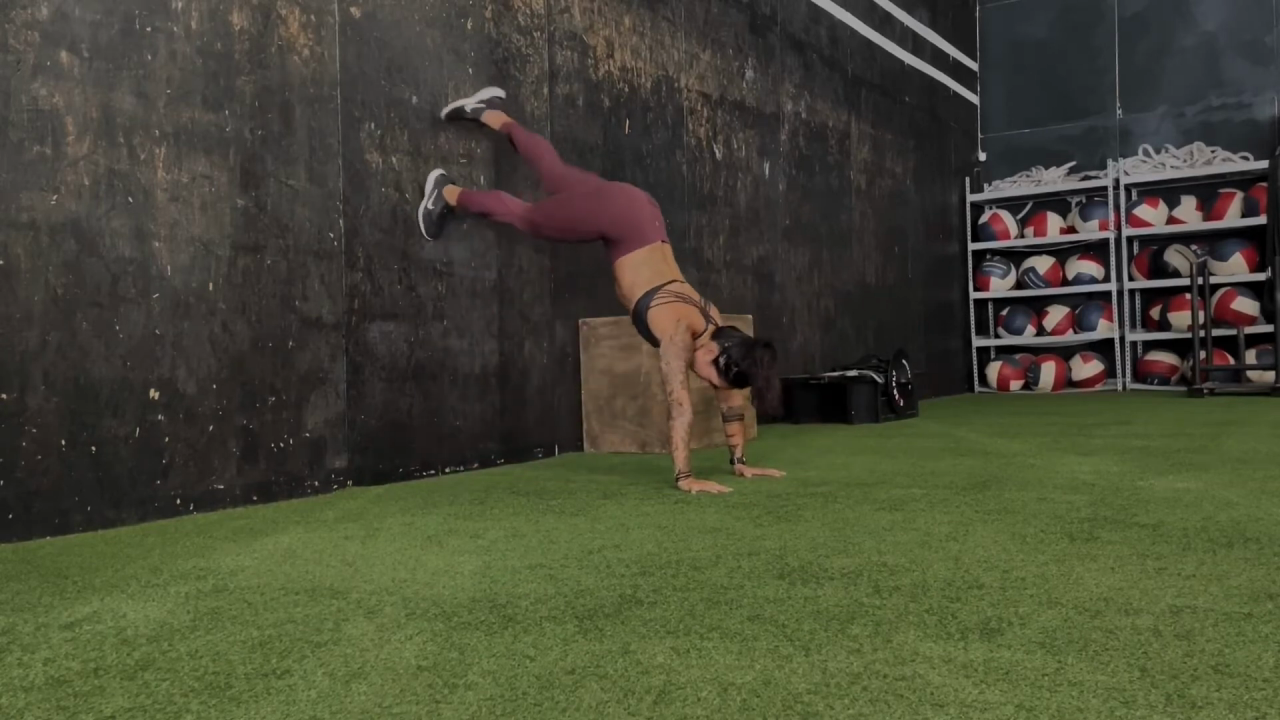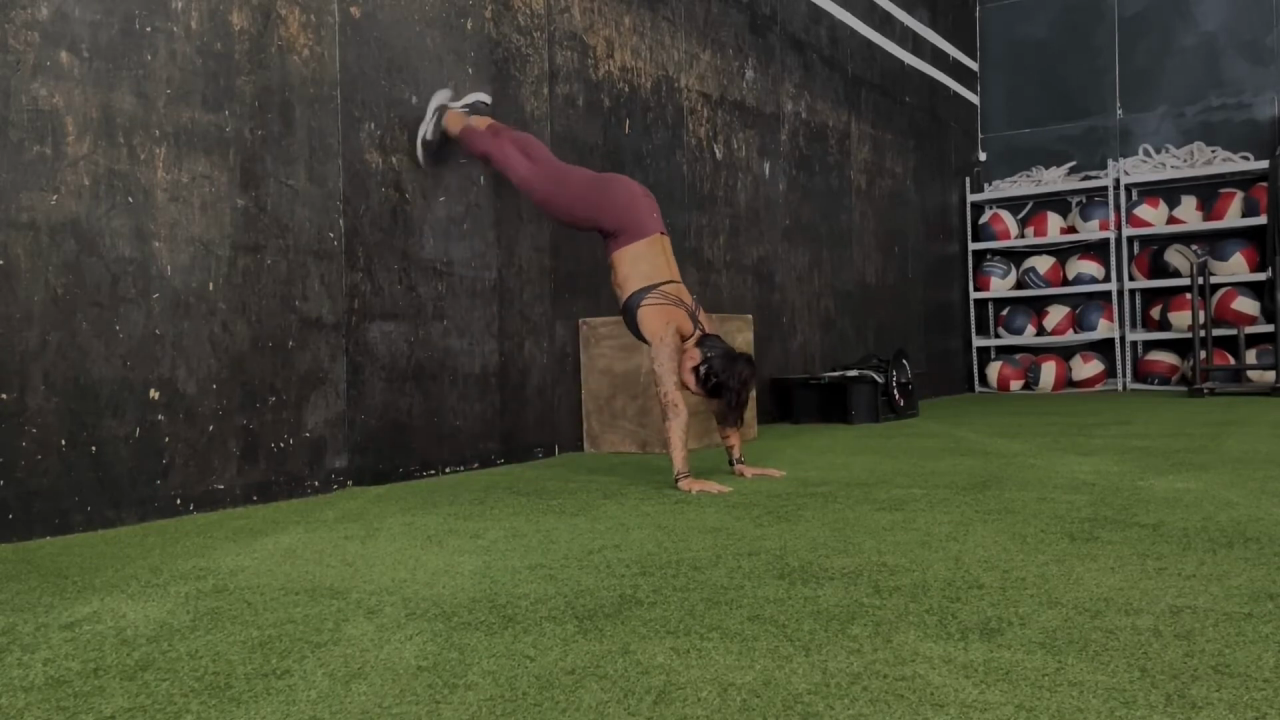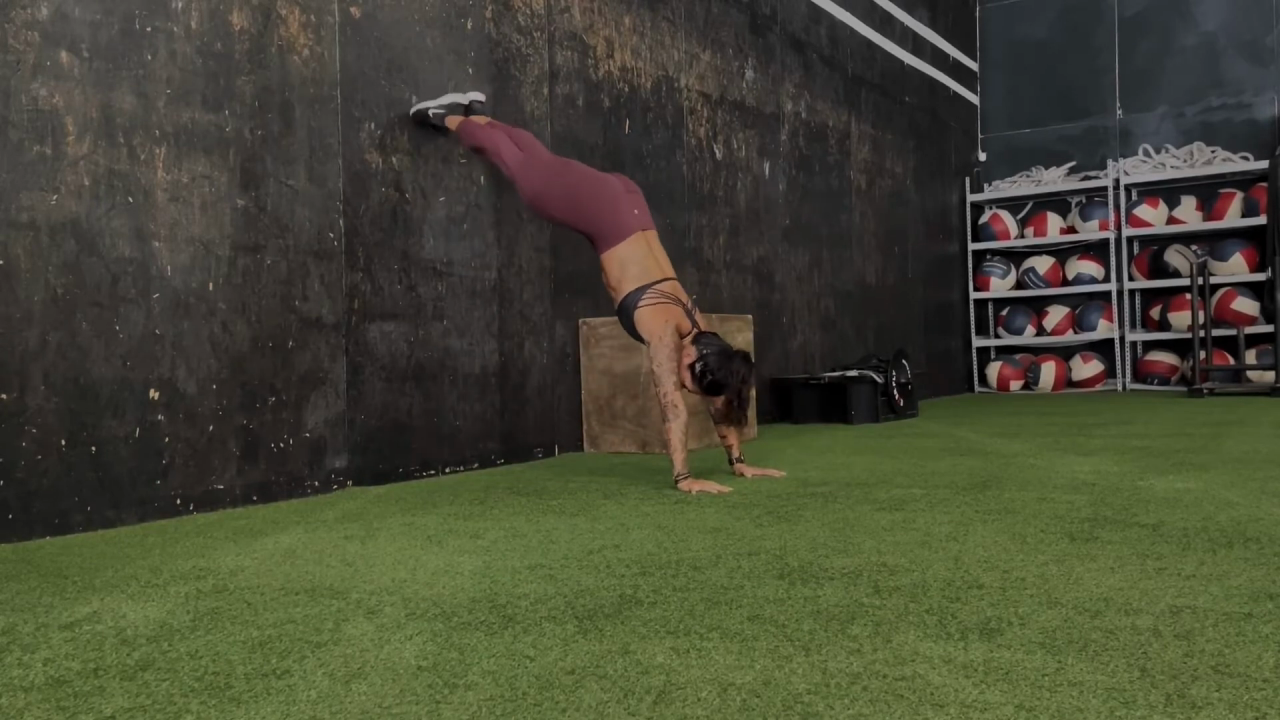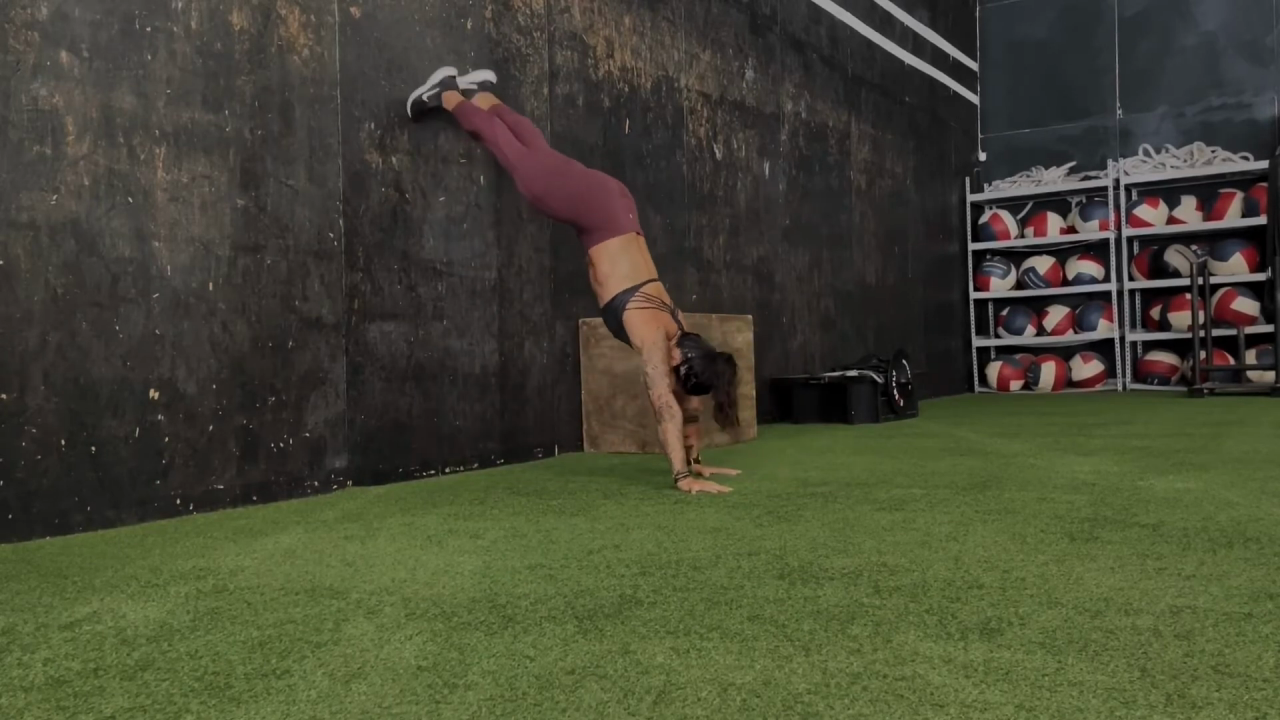
dt=0.5s
person 1, frame 1
left shoulder: (719, 332)
right shoulder: (679, 332)
left elbow: (731, 399)
right elbow: (679, 404)
left wrist: (740, 461)
right wrist: (685, 477)
left hip: (639, 214)
right hip: (617, 214)
left knee: (557, 178)
right knee: (523, 216)
left ankle: (492, 112)
right ankle: (446, 193)
person 1, frame 2
left shoulder: (704, 332)
right shoulder: (667, 331)
left elbow: (722, 401)
right elbow: (673, 405)
left wrist: (738, 462)
right wrist: (684, 478)
left hip: (635, 204)
right hip: (619, 207)
left knee: (547, 165)
right knee: (527, 173)
left ankle: (476, 118)
right ankle: (448, 120)
person 1, frame 3
left shoulder: (698, 327)
right shoulder: (665, 330)
left elbow: (719, 401)
right elbow: (672, 405)
left wrist: (738, 461)
right wrist: (684, 477)
left hip: (624, 198)
right hip: (602, 206)
left knee: (546, 164)
right knee: (521, 167)
left ankle: (477, 116)
right ankle: (451, 118)
person 1, frame 4
left shoulder: (677, 332)
right shoulder: (653, 332)
left elbow: (687, 402)
right elbow: (667, 406)
left wrist: (695, 463)
right wrist: (683, 476)
left hip: (611, 203)
right hip: (598, 209)
left knee: (543, 156)
right knee: (518, 158)
left ankle: (482, 94)
right ankle: (448, 94)
